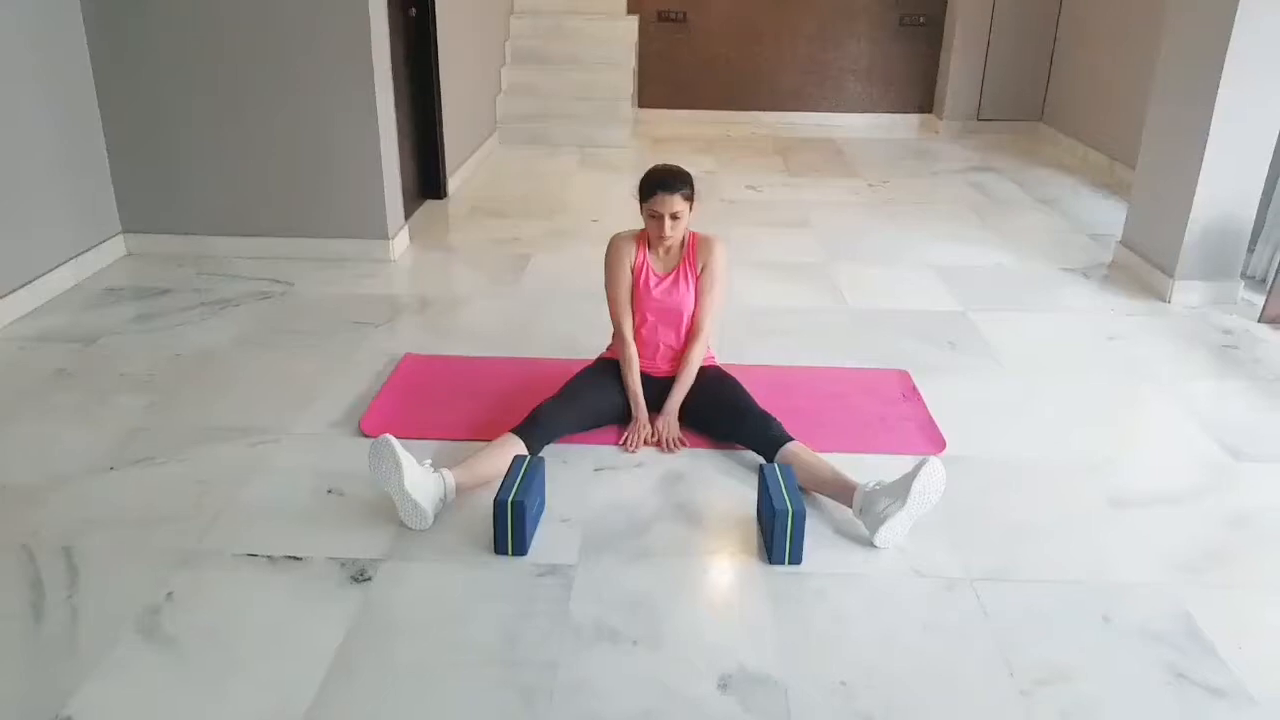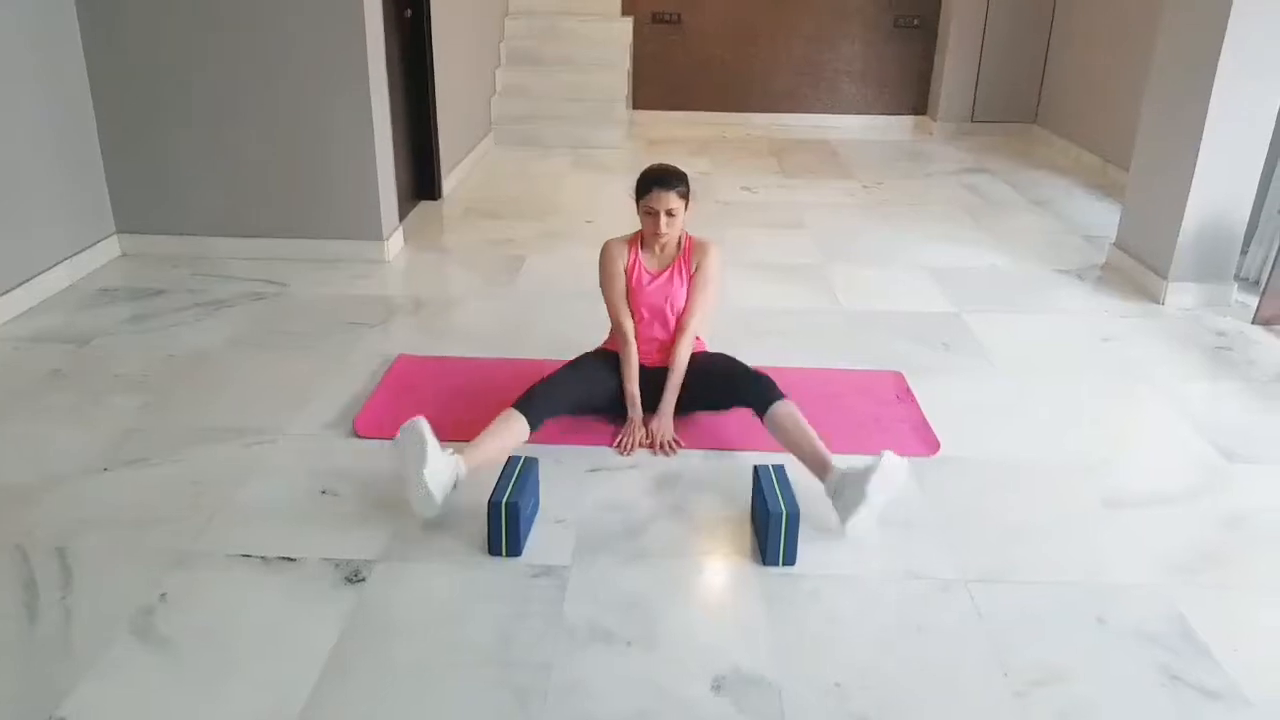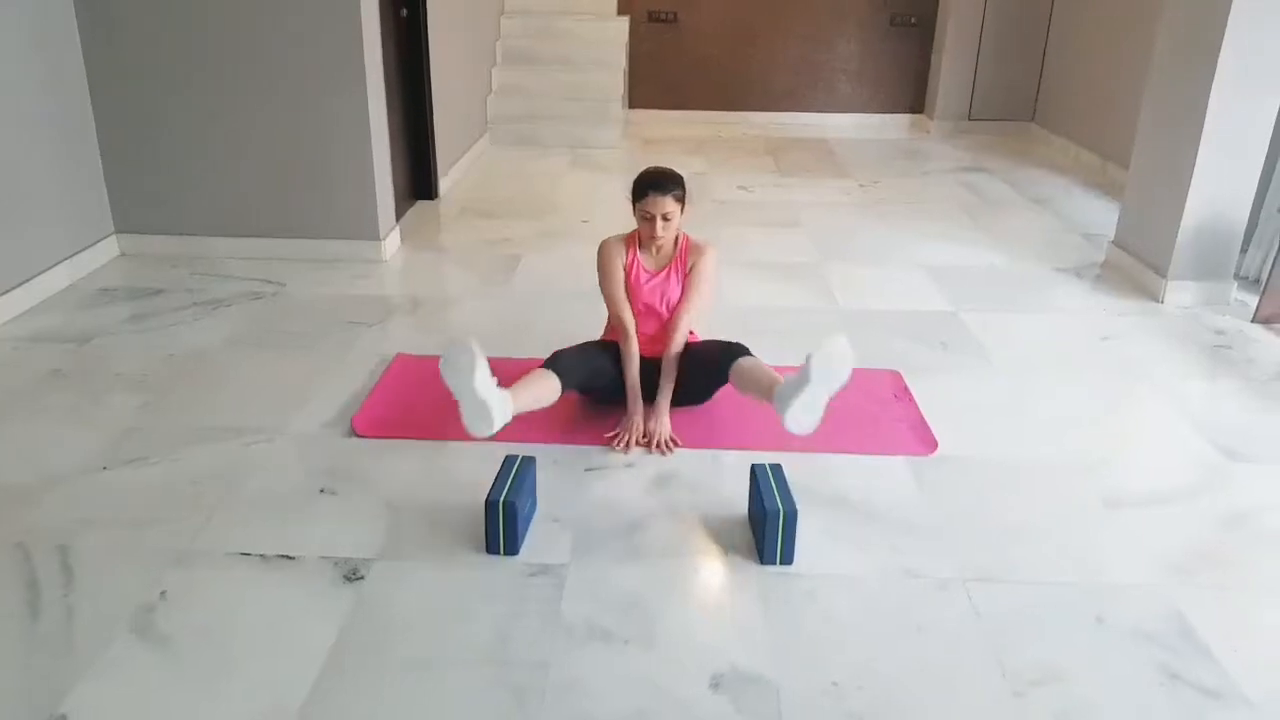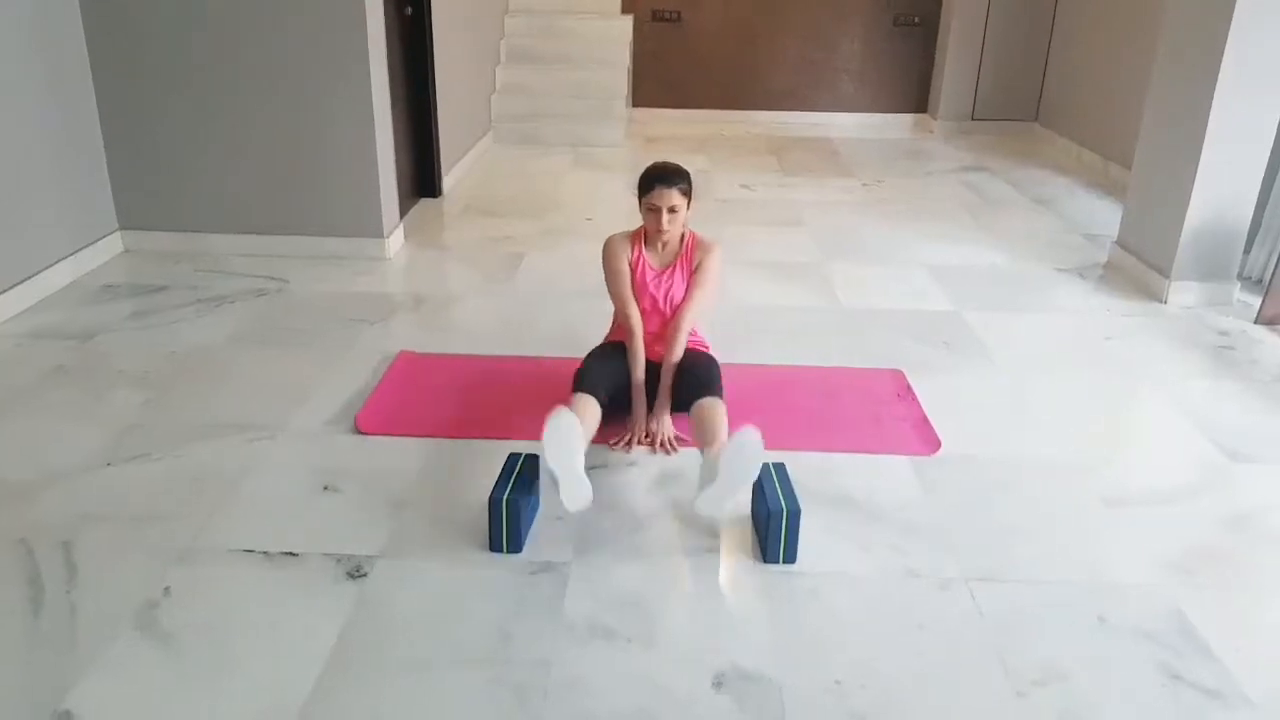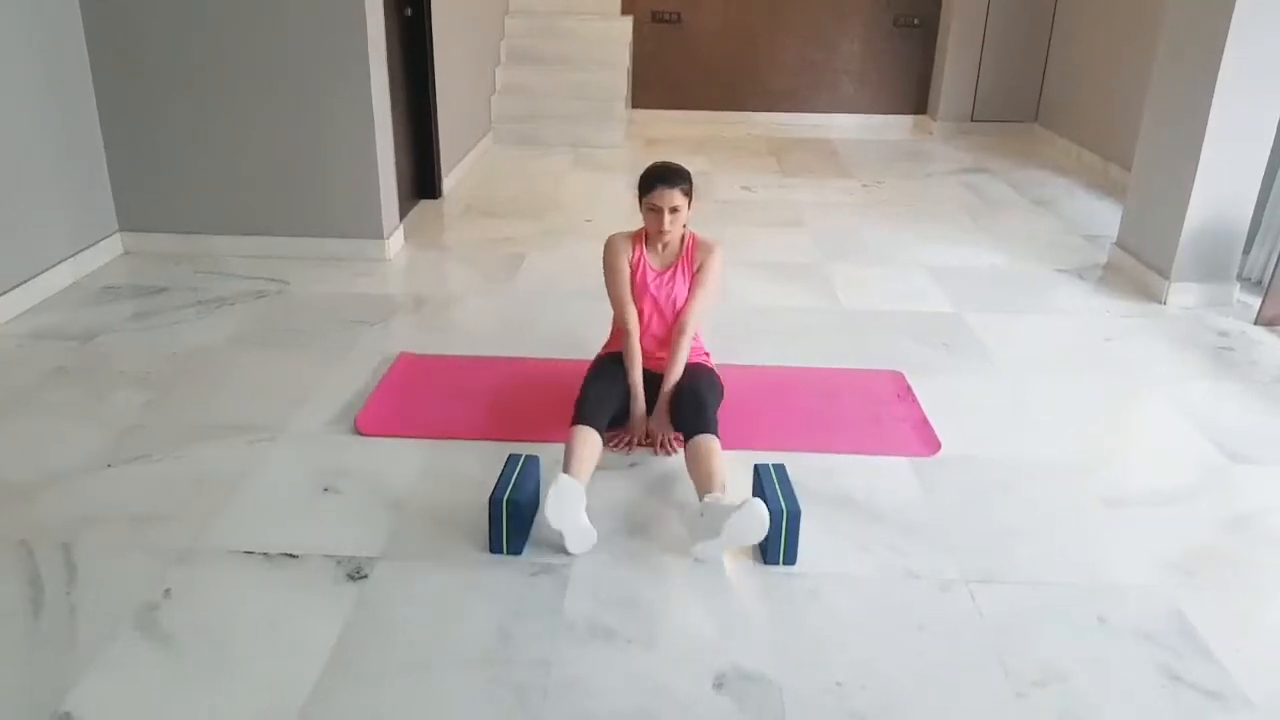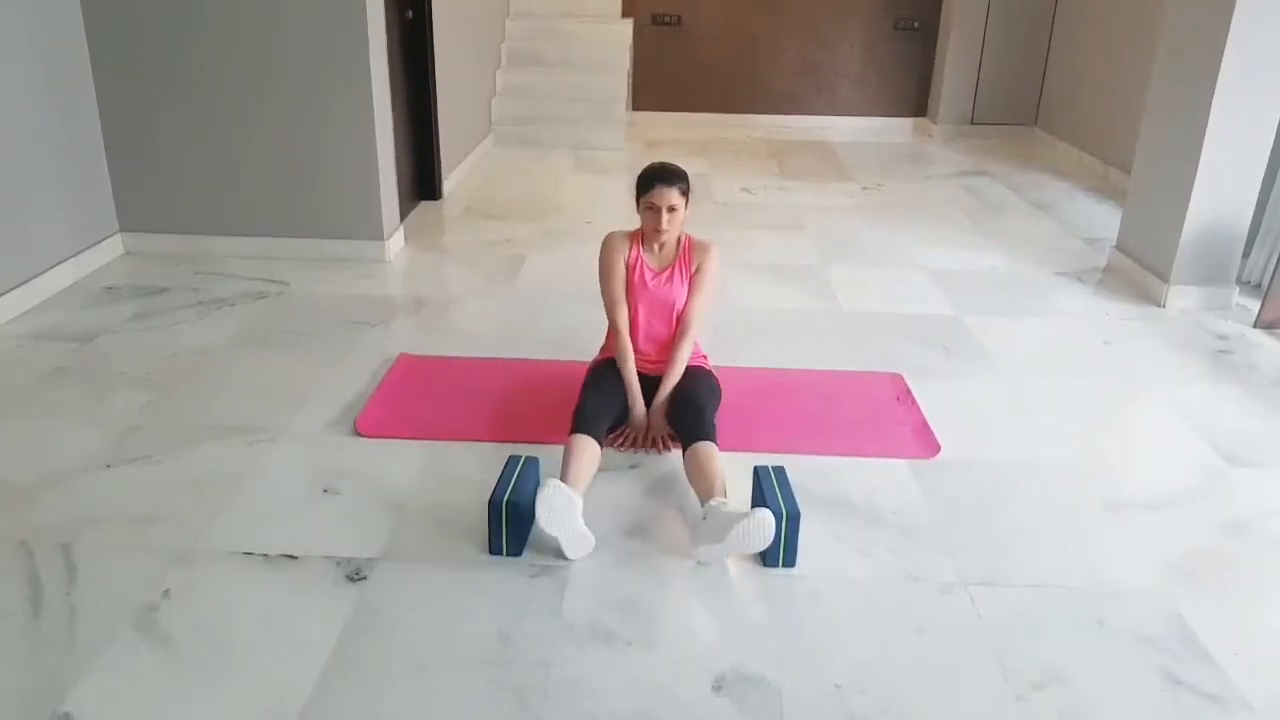
dt=0.2s
person 1, frame 1
left shoulder: (710, 252)
right shoulder: (623, 248)
left elbow: (700, 333)
right elbow: (624, 332)
left wrist: (672, 408)
right wrist: (638, 409)
left hip: (689, 372)
right hip: (629, 370)
left knee: (763, 428)
right knee: (545, 419)
left ankle: (865, 502)
right ankle: (439, 487)
person 1, frame 2
left shoulder: (704, 255)
right shoulder: (616, 252)
left elbow: (687, 331)
right elbow: (624, 330)
left wrist: (666, 411)
right wrist: (634, 410)
left hip: (681, 365)
right hip: (625, 363)
left knee: (754, 384)
right knee: (545, 394)
left ankle: (837, 481)
right ankle: (449, 470)
person 1, frame 3
left shoulder: (701, 256)
right shoulder: (613, 251)
left elbow: (679, 329)
right elbow: (625, 328)
left wrist: (662, 410)
right wrist: (635, 408)
left hip: (676, 365)
right hip: (622, 362)
left knee: (731, 353)
right knee: (567, 361)
left ankle: (790, 398)
right ankle: (492, 406)
person 1, frame 4
left shoulder: (706, 252)
right shoulder: (618, 247)
left elbow: (681, 327)
right elbow: (633, 324)
left wrist: (662, 407)
right wrist: (640, 404)
left hip: (683, 359)
right hip: (627, 356)
left knee: (704, 377)
right knee: (594, 373)
left ankle: (717, 467)
right ankle: (571, 463)
person 1, frame 5
left shoulder: (707, 254)
right shoulder: (620, 247)
left elbow: (686, 328)
right elbow: (629, 325)
left wrist: (664, 407)
right wrist: (637, 407)
left hip: (685, 363)
right hip: (629, 361)
left knee: (698, 405)
right knee: (593, 399)
left ankle: (714, 511)
right ankle: (572, 502)
person 1, frame 6
left shoulder: (703, 255)
right shoulder: (616, 246)
left elbow: (688, 330)
right elbow: (620, 326)
left wrist: (660, 405)
right wrist: (635, 404)
left hip: (683, 368)
right hip: (624, 364)
left knee: (697, 415)
right knee: (590, 411)
left ankle: (716, 515)
right ankle: (568, 508)
